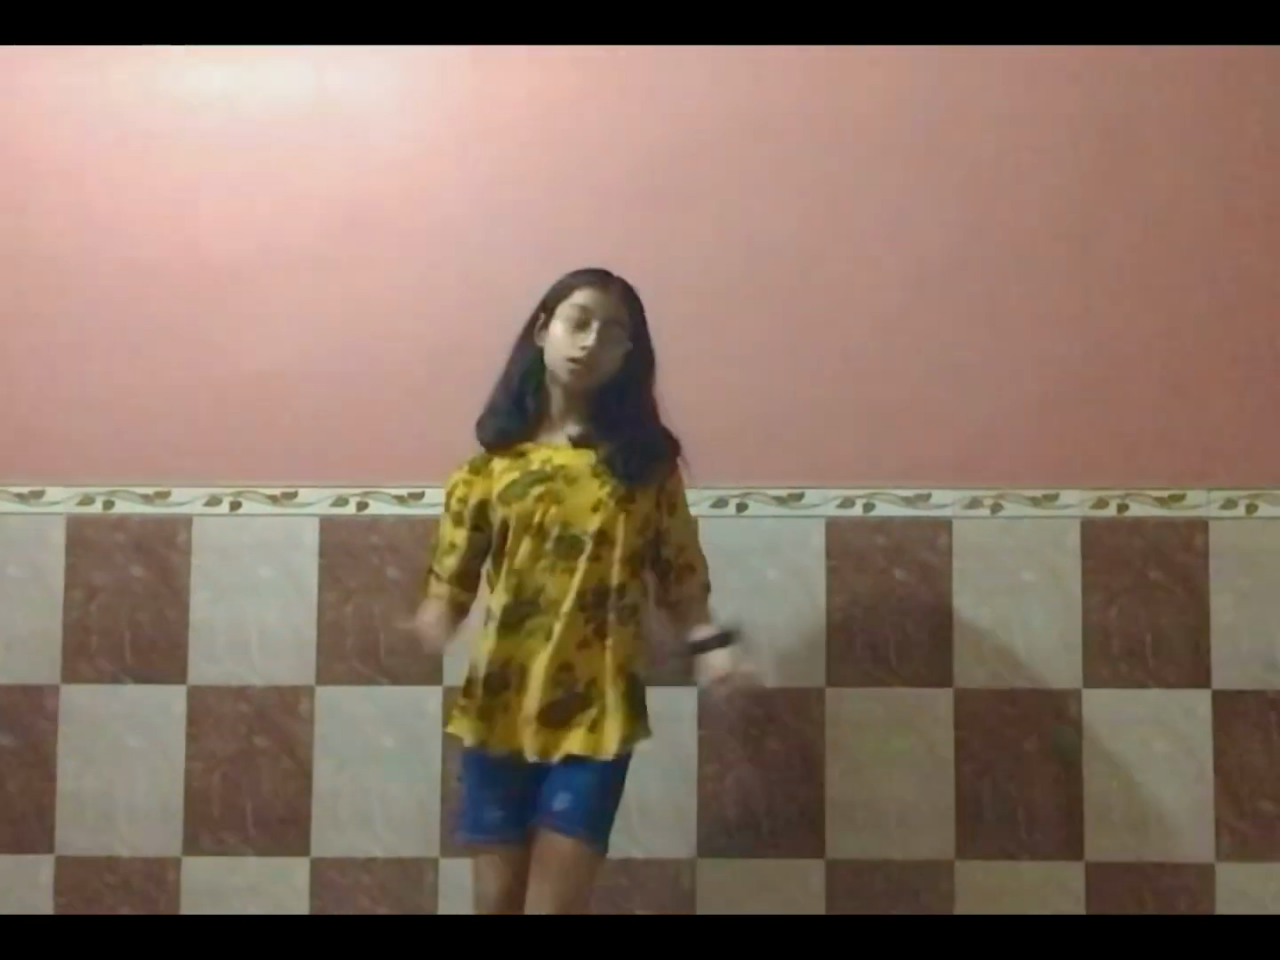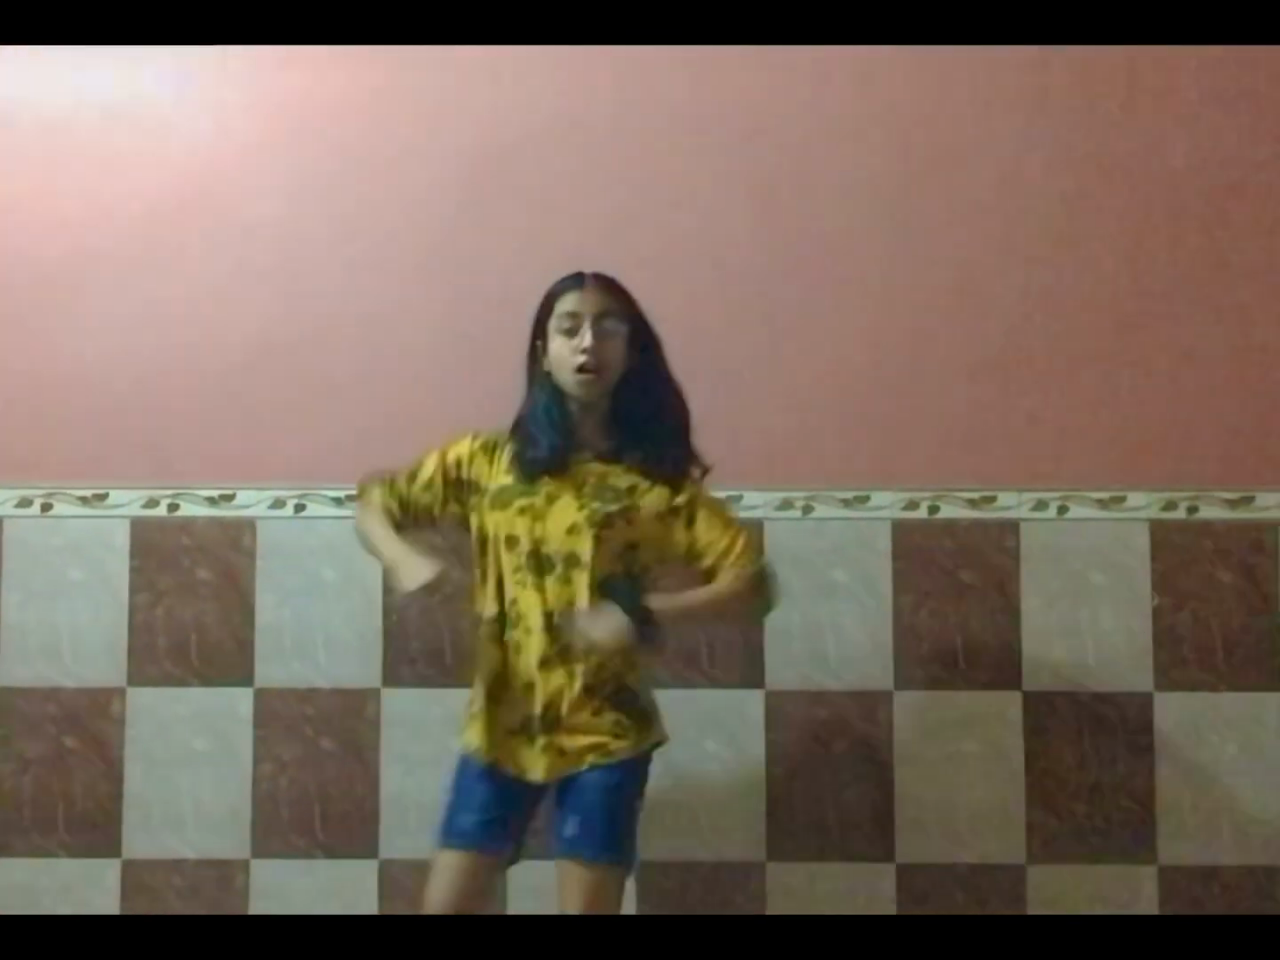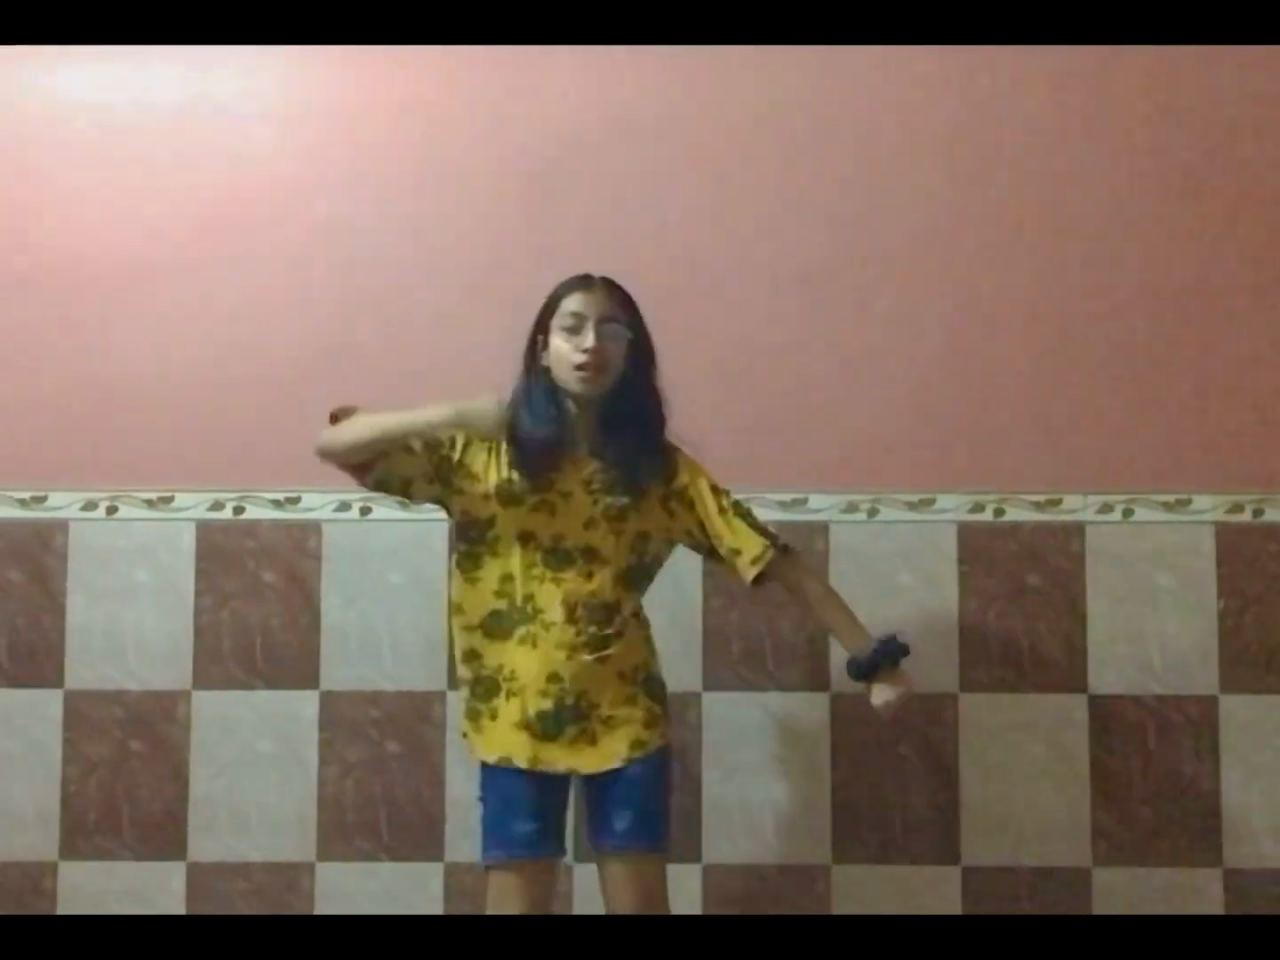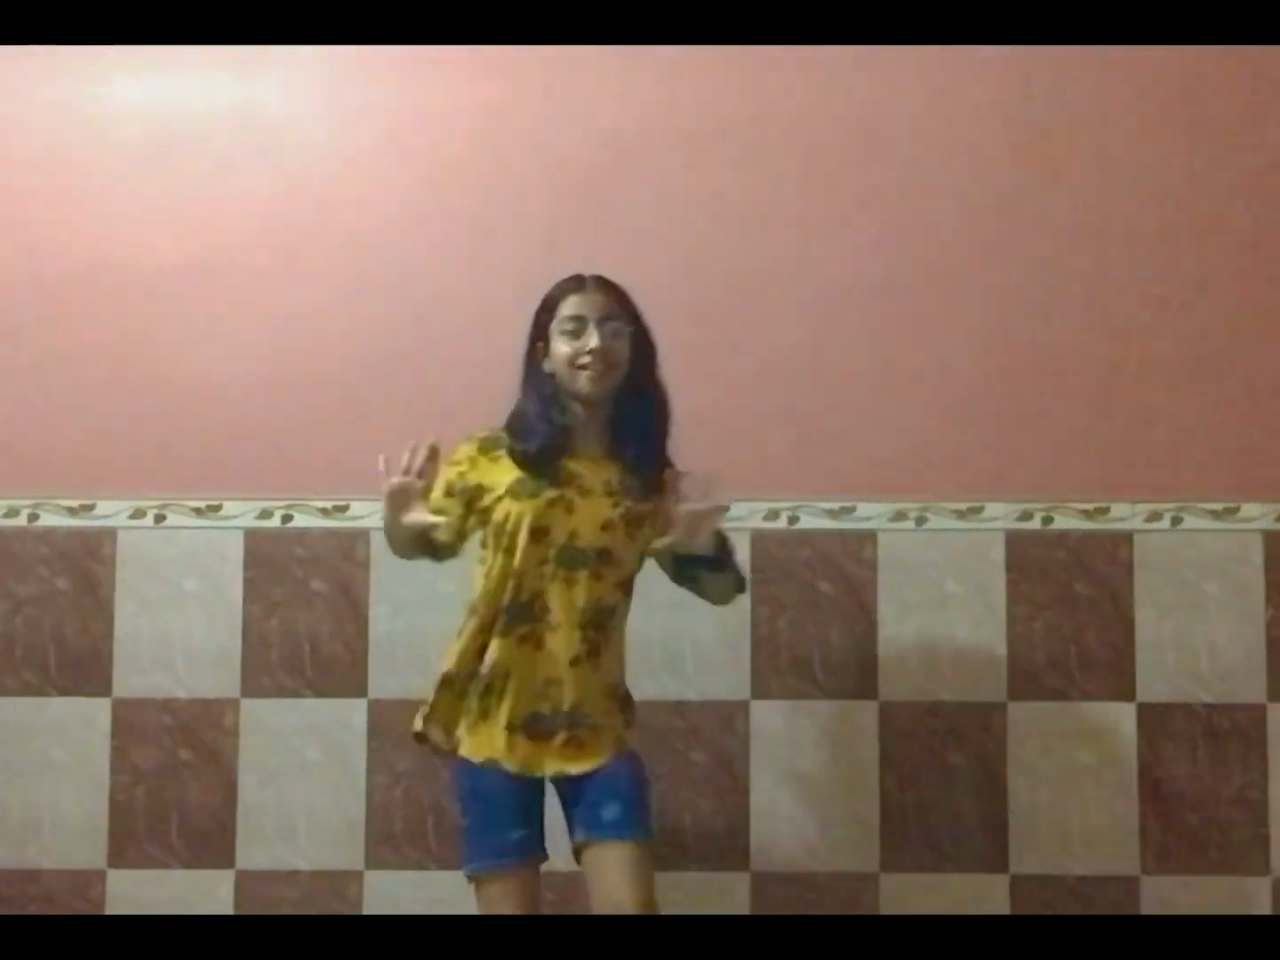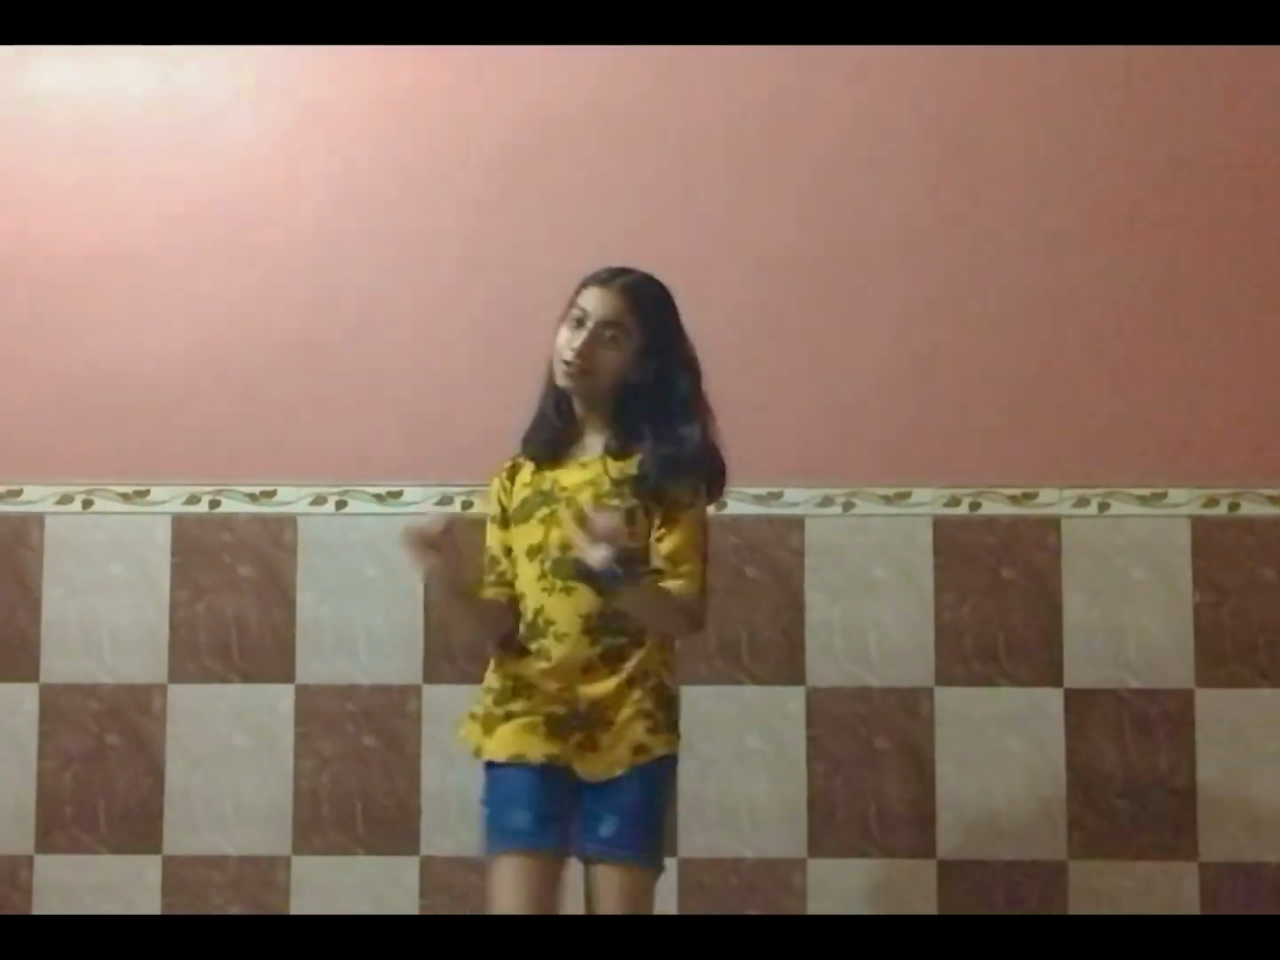
dt=1s
person 1, frame 1
left shoulder: (643, 457)
right shoulder: (492, 460)
left elbow: (677, 579)
right elbow: (451, 577)
left wrist: (709, 639)
right wrist: (435, 616)
left hip: (596, 707)
right hip: (500, 703)
left knee: (557, 902)
right knee: (497, 901)
person 1, frame 2
left shoulder: (659, 478)
right shoulder: (485, 461)
left elbow: (746, 579)
right elbow: (374, 502)
left wrist: (644, 616)
right wrist: (404, 560)
left hip: (607, 730)
right hip: (505, 723)
left knee: (587, 916)
right knee: (444, 907)
person 1, frame 3
left shoulder: (660, 471)
right shoulder: (480, 455)
left elbow: (773, 560)
right elbow: (332, 444)
left wrist: (871, 657)
right wrist: (446, 415)
left hip: (622, 721)
right hip: (512, 719)
left knee: (639, 911)
right knee: (514, 909)
person 1, frame 4
left shoulder: (646, 475)
right shoulder: (492, 459)
left elbow: (717, 587)
right elbow: (429, 539)
left wrist: (704, 548)
right wrist: (400, 524)
left hip: (595, 723)
right hip: (490, 718)
left knee: (630, 911)
right knee: (509, 915)
person 1, frame 5
left shoulder: (669, 470)
right shoulder: (522, 475)
left elbow: (679, 619)
right elbow: (497, 621)
left wrist: (615, 571)
right wrist: (447, 578)
left hip: (629, 724)
right hip: (526, 722)
left knee: (622, 915)
right knee: (519, 915)
